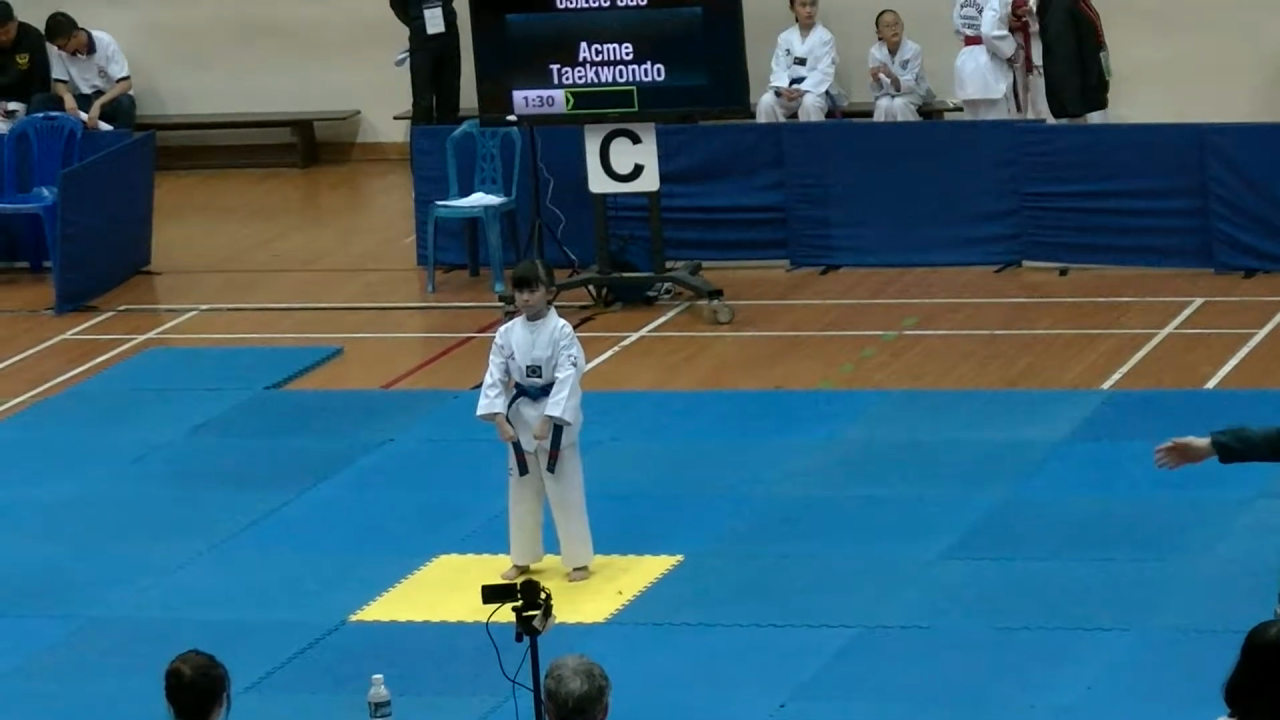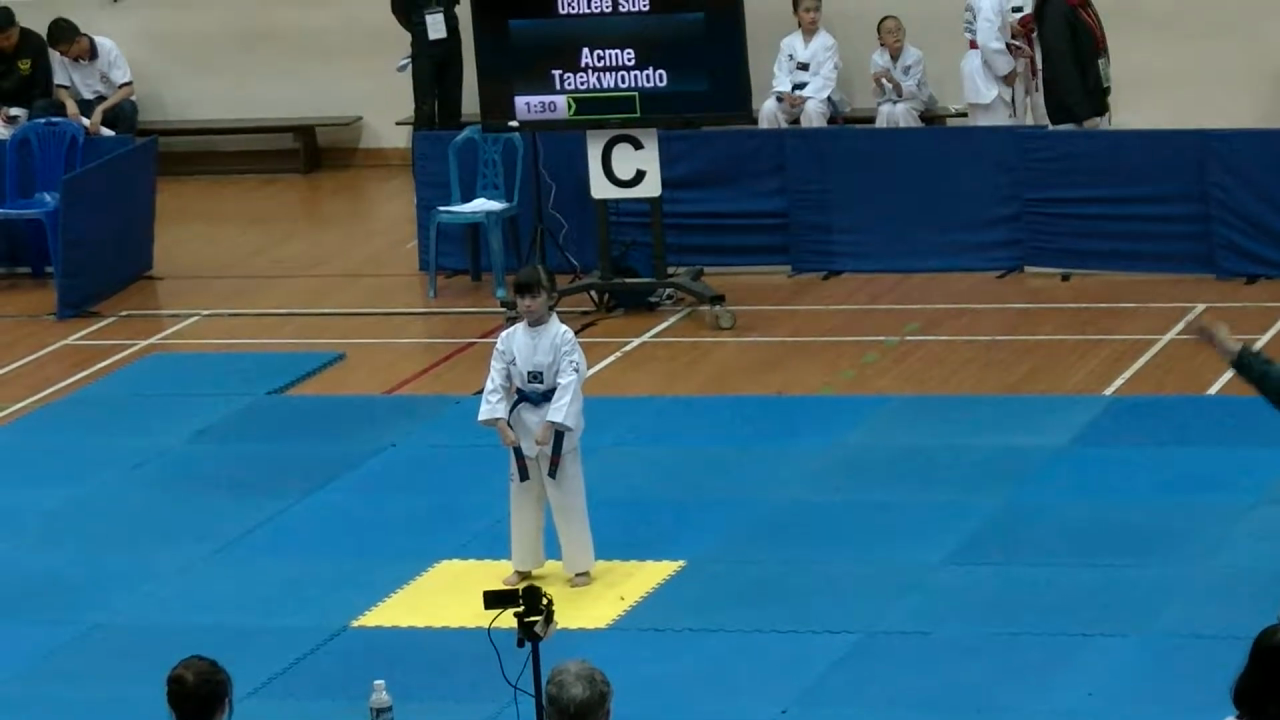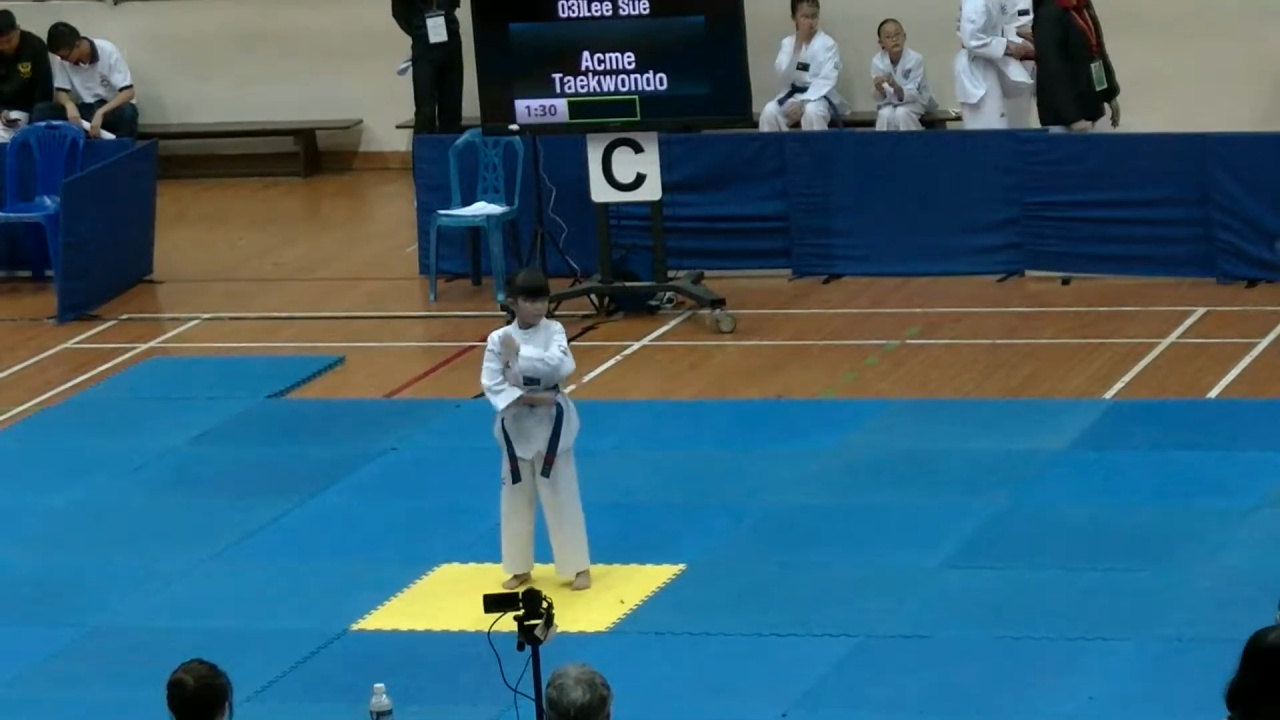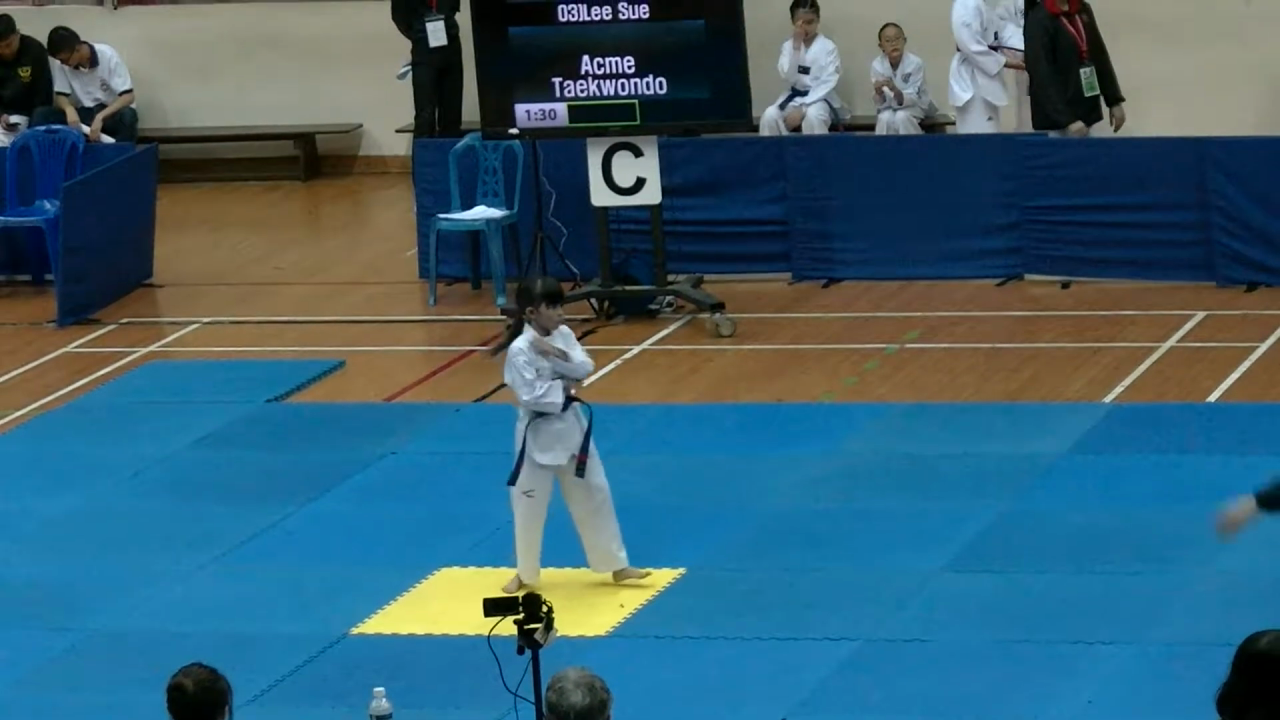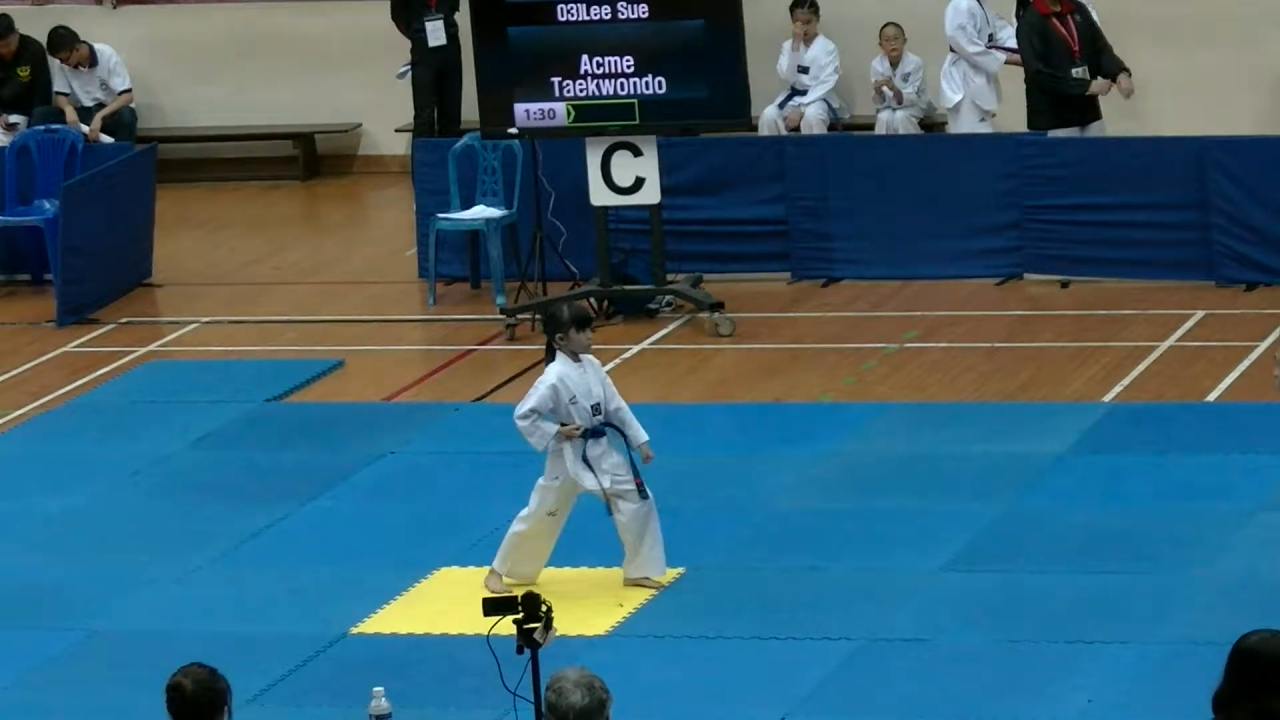
dt=0.3s
person 1, frame 1
left shoulder: (561, 330)
right shoulder: (507, 333)
left elbow: (567, 377)
right elbow: (495, 377)
left wrist: (548, 420)
right wrist: (500, 419)
left hip: (555, 417)
right hip: (519, 417)
left knee: (565, 491)
right knee: (522, 491)
left ankle: (578, 560)
right ankle: (522, 559)
person 1, frame 2
left shoulder: (563, 336)
right shoulder: (508, 339)
left elbow: (570, 383)
right elbow: (497, 383)
left wrist: (551, 425)
right wrist: (501, 424)
left hip: (556, 423)
right hip: (520, 422)
left knee: (567, 495)
right knee: (523, 495)
left ankle: (580, 565)
right ankle: (524, 564)
person 1, frame 3
left shoulder: (554, 331)
right shoulder: (499, 339)
left elbow: (558, 365)
right elbow: (493, 384)
left wrist: (520, 352)
right wrist: (525, 398)
left hip: (552, 423)
right hip: (516, 424)
left knee: (561, 496)
right knee: (515, 498)
left ankle: (578, 567)
right ankle: (519, 569)
person 1, frame 4
left shoulder: (561, 334)
right shoulder: (520, 350)
left elbow: (584, 366)
right elbow: (532, 397)
left wrist: (560, 353)
right wrist: (562, 390)
left hip: (572, 427)
right hip: (539, 434)
left knee: (593, 494)
right knee: (529, 503)
left ankle: (616, 564)
right ankle: (523, 575)
person 1, frame 5
left shoulder: (592, 365)
right shoulder: (555, 377)
left elbow: (616, 405)
right elbow: (523, 415)
left wrist: (640, 441)
right wrist: (555, 433)
left hip: (603, 451)
right hip: (570, 457)
left knee: (640, 503)
right knee: (540, 517)
left ankle: (637, 571)
right ankle: (498, 570)
